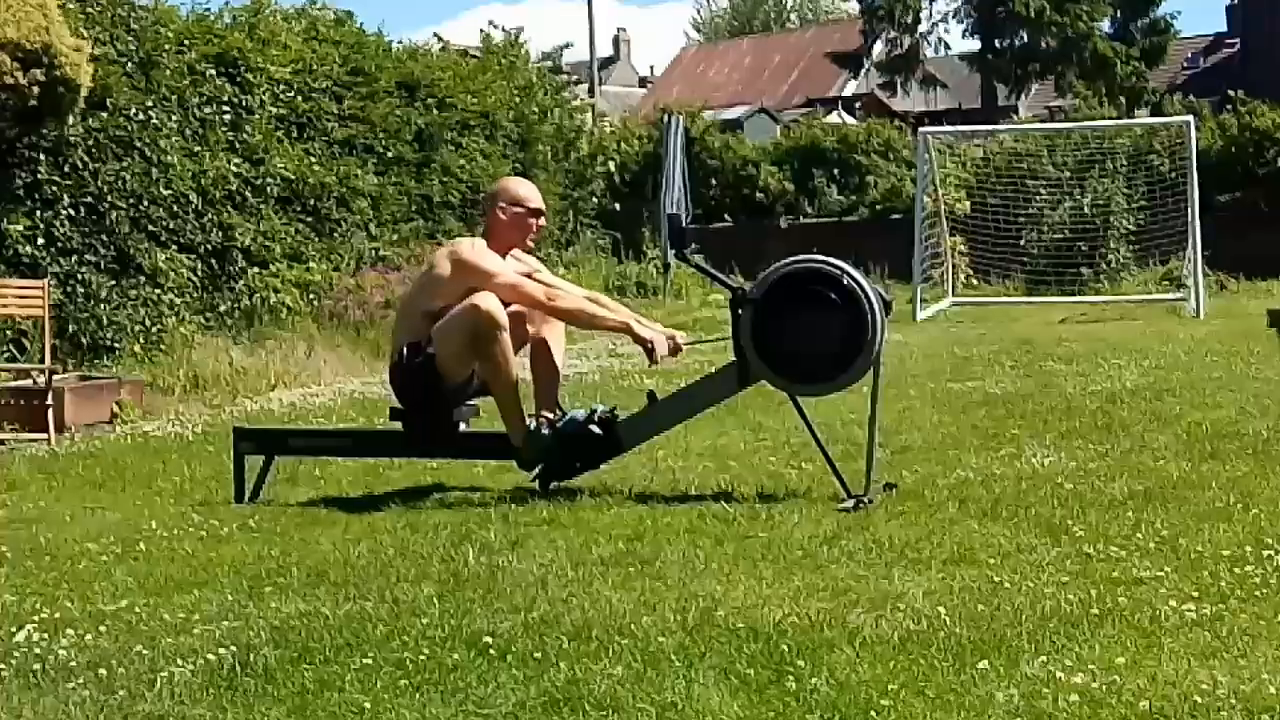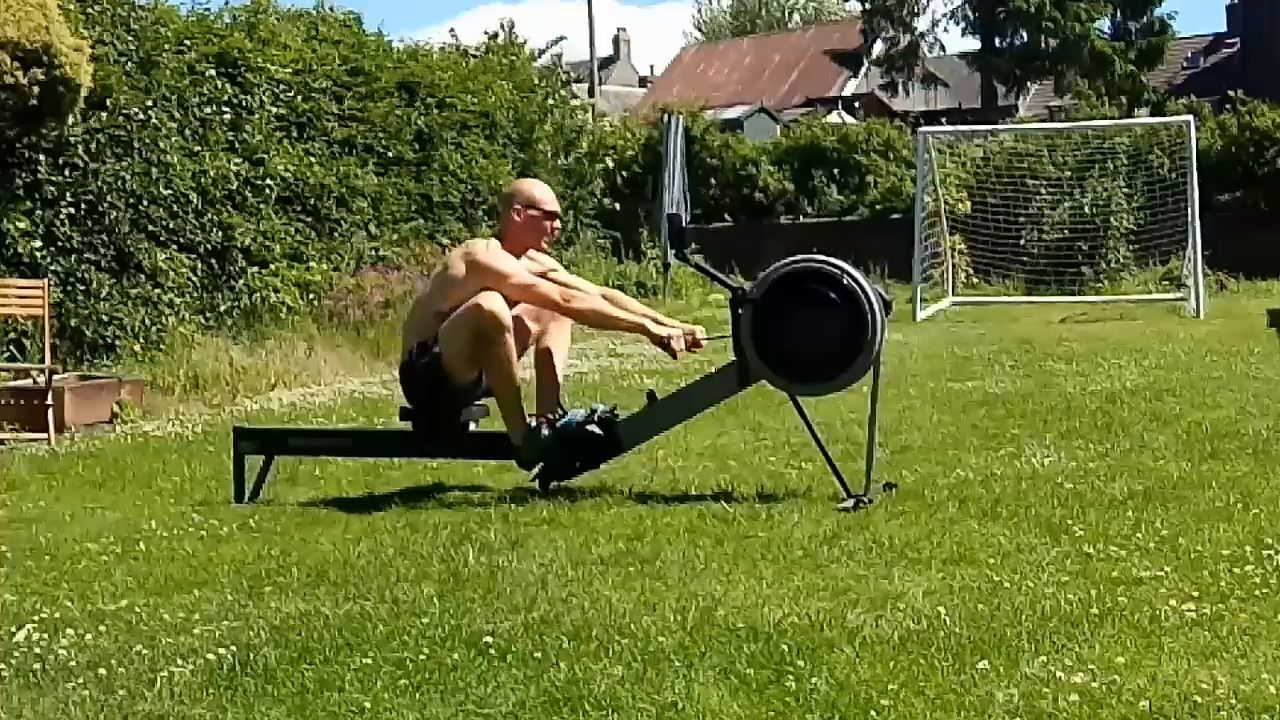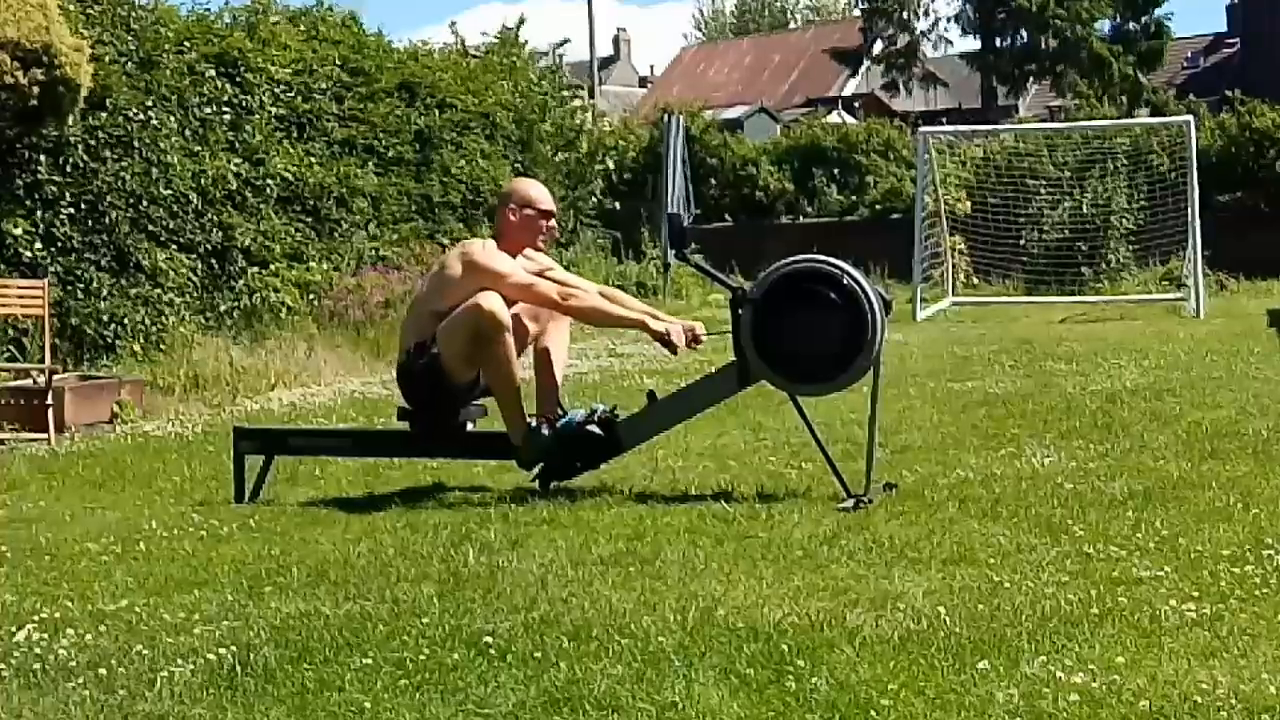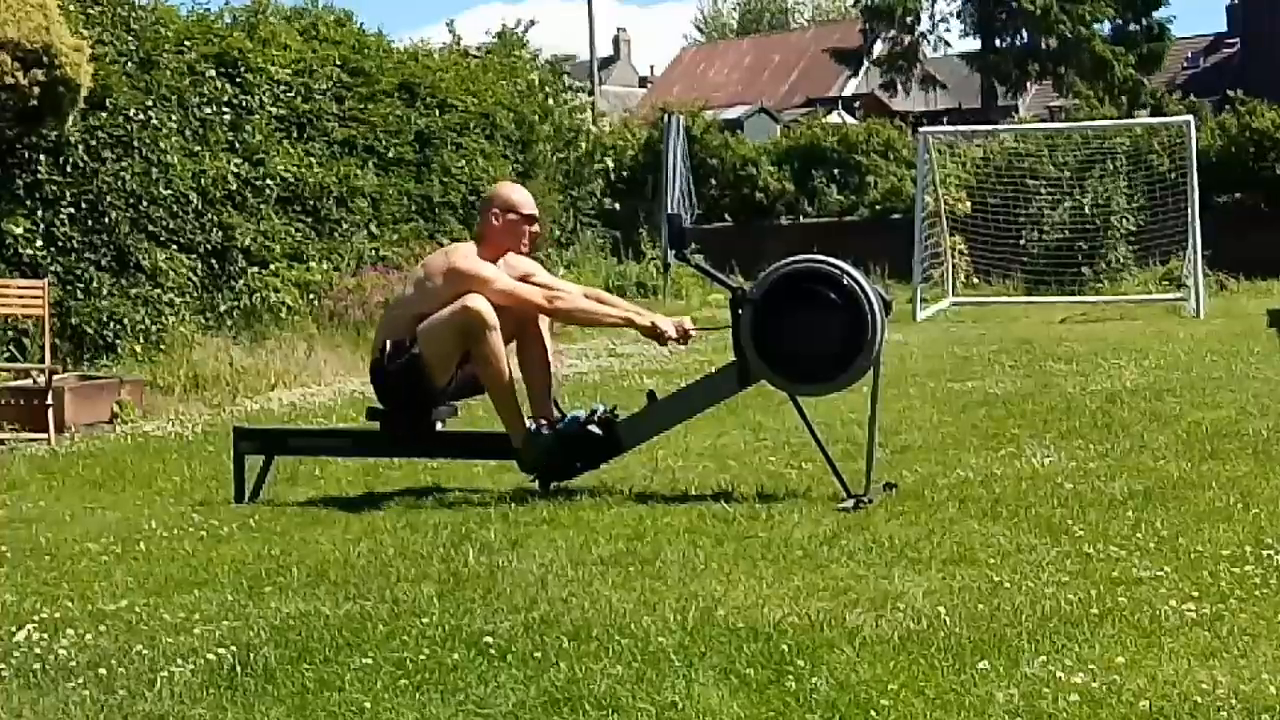
dt=0.4s
person 1, frame 1
left shoulder: (519, 262)
right shoulder: (468, 256)
left elbow: (586, 298)
right elbow: (552, 300)
left wrist: (653, 328)
right wrist: (631, 329)
left hip: (457, 375)
right hip: (418, 378)
left knee: (546, 312)
right knee: (485, 305)
left ankle: (546, 423)
right ankle: (523, 441)
person 1, frame 2
left shoulder: (533, 261)
right shoulder: (482, 257)
left elbow: (601, 295)
right elbow: (568, 301)
left wrist: (672, 325)
right wrist: (647, 329)
left hip: (466, 375)
right hip: (427, 378)
left knee: (553, 310)
right knee: (489, 306)
left ankle: (546, 423)
right ankle: (523, 440)
person 1, frame 3
left shoulder: (529, 260)
right shoulder: (479, 257)
left elbow: (598, 292)
right elbow: (567, 298)
left wrist: (672, 322)
right wrist: (647, 324)
left hip: (464, 374)
right hip: (424, 377)
left knee: (551, 310)
right knee: (489, 306)
left ankle: (546, 423)
right ankle: (523, 439)
person 1, frame 4
left shoulder: (512, 265)
right shoulder: (463, 265)
left elbow: (584, 294)
right elbow: (553, 304)
left wrist: (654, 317)
right wrist: (636, 322)
left hip: (440, 373)
right hip: (399, 377)
left knee: (531, 313)
right knee: (475, 309)
left ankle: (543, 424)
right ankle: (523, 441)
